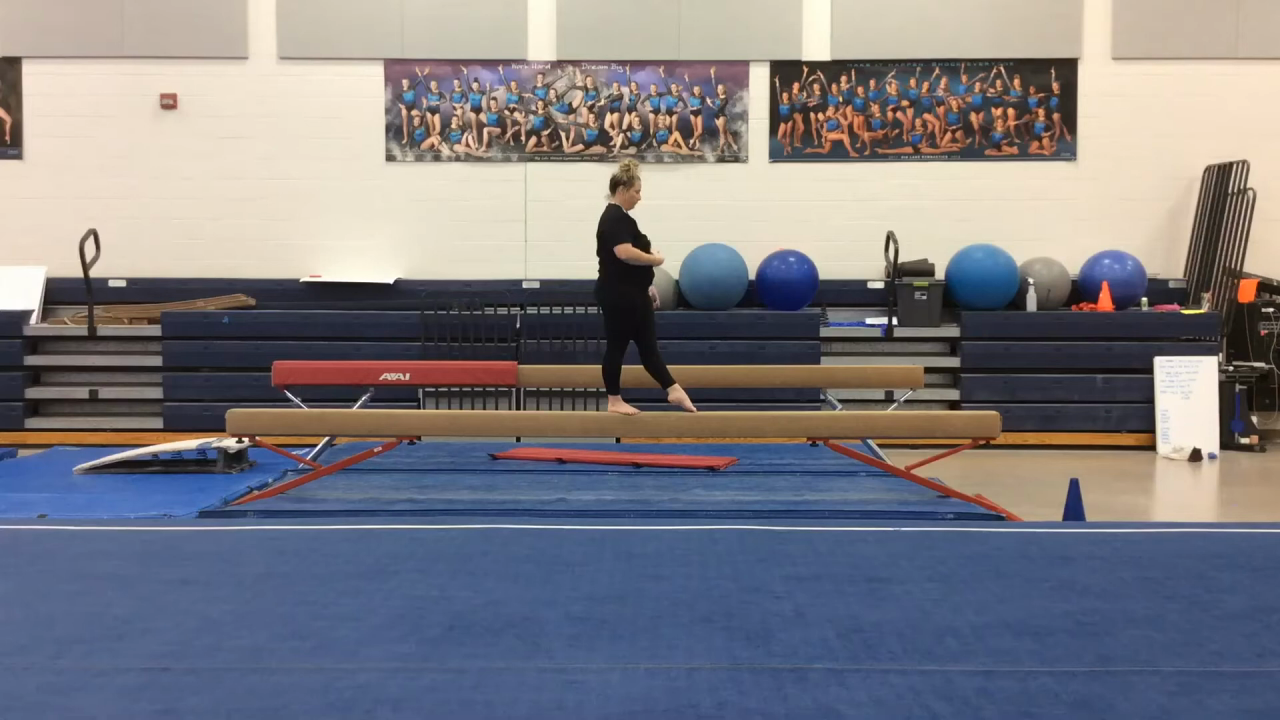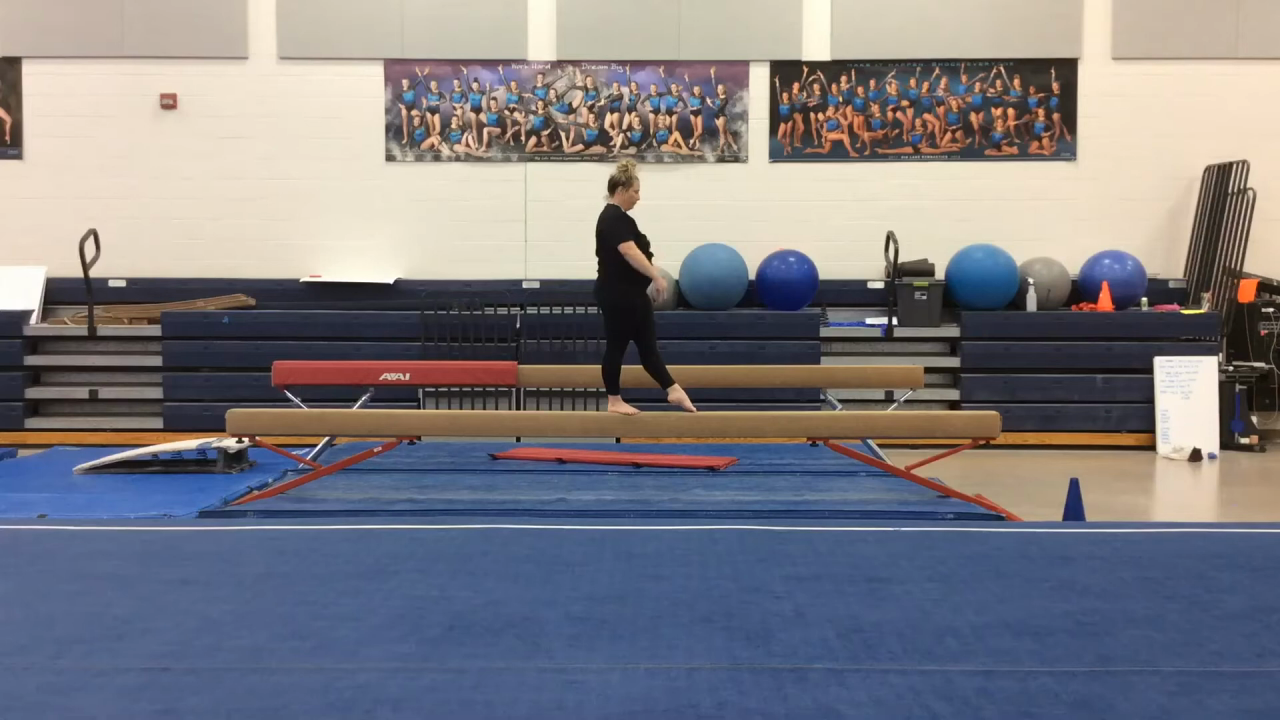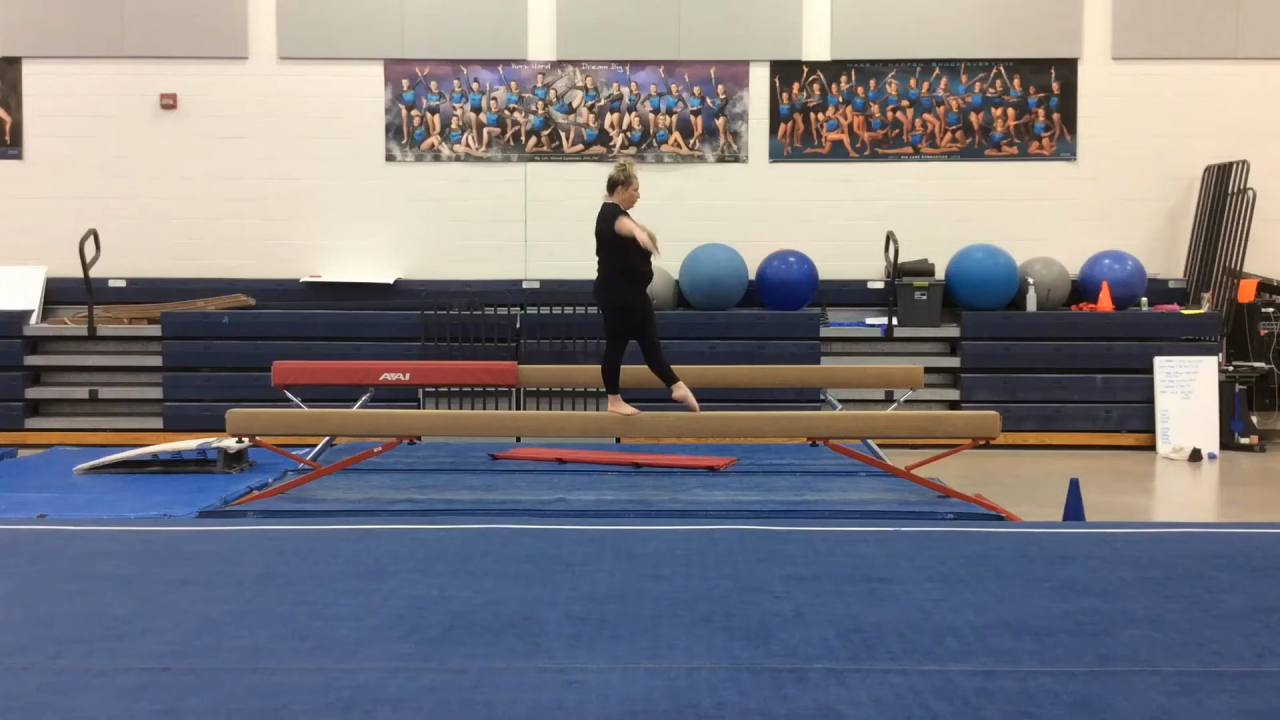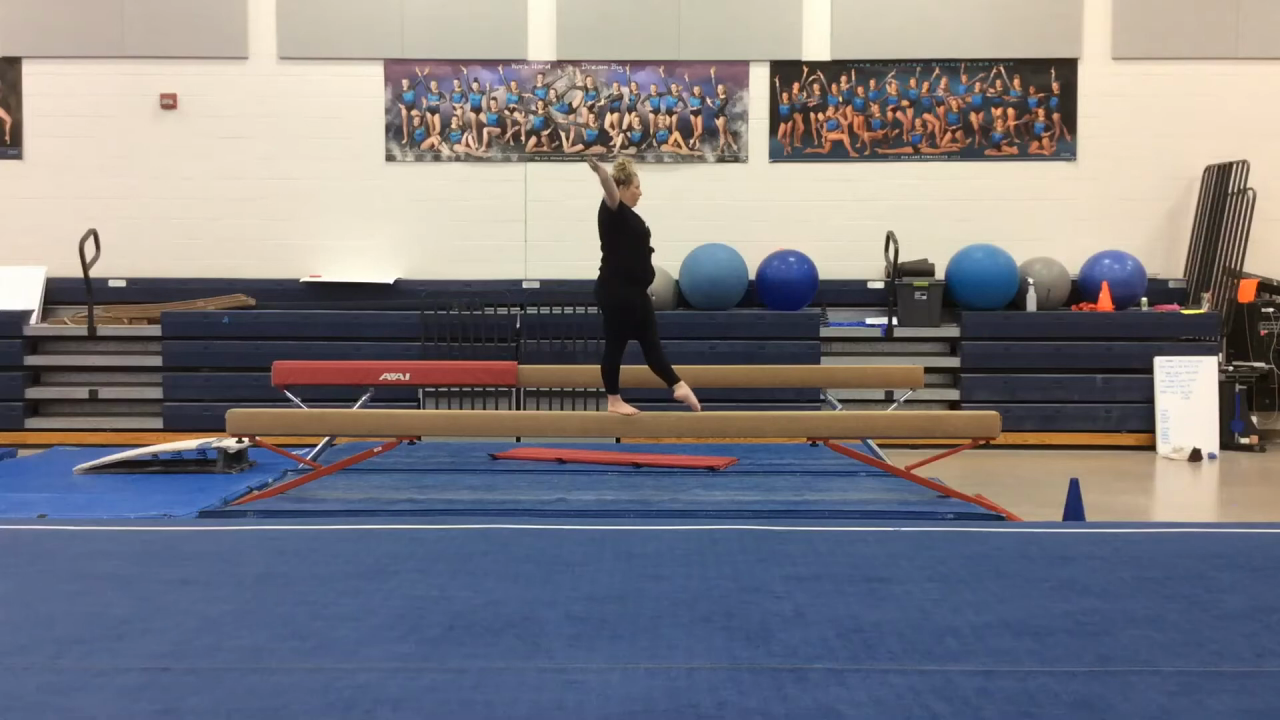
dt=0.2s
person 1, frame 1
left shoulder: (621, 217)
right shoulder: (614, 218)
right elbow: (625, 253)
left wrist: (647, 287)
right wrist: (655, 260)
left hip: (633, 295)
right hip: (617, 296)
left knee: (648, 346)
right knee: (617, 346)
left ankle: (674, 391)
right ankle: (614, 401)
person 1, frame 2
left shoulder: (619, 217)
right shoulder: (612, 218)
left elbow: (635, 251)
right elbow: (629, 252)
left wrist: (652, 276)
right wrist: (656, 276)
left hip: (632, 294)
right hip: (616, 295)
left knee: (648, 345)
right knee: (617, 346)
left ankle: (673, 391)
right ankle: (614, 401)
person 1, frame 3
left shoulder: (619, 214)
right shoulder: (610, 214)
left elbow: (630, 224)
right elbow: (624, 225)
left wrist: (646, 231)
right wrist: (639, 233)
left hip: (632, 292)
right hip: (615, 293)
left knee: (651, 343)
right knee: (616, 345)
left ankle: (677, 388)
right ankle: (614, 401)
person 1, frame 4
left shoulder: (626, 211)
right shoulder: (612, 209)
right elbow: (610, 191)
right wrist: (601, 170)
left hip: (635, 291)
right hip: (616, 292)
left knee: (651, 342)
right knee: (616, 345)
left ankle: (679, 387)
right ankle: (614, 400)
